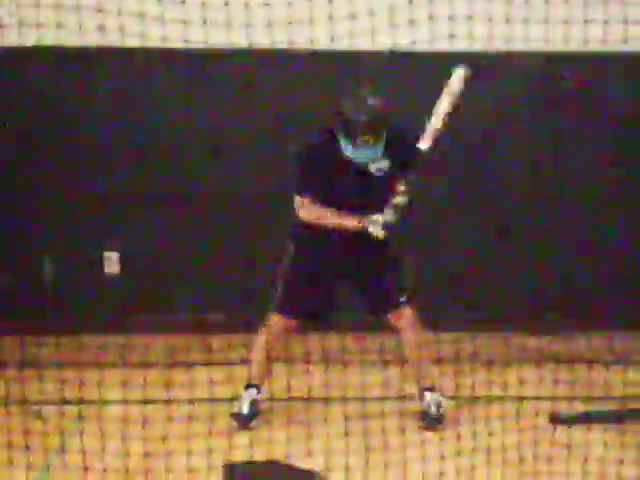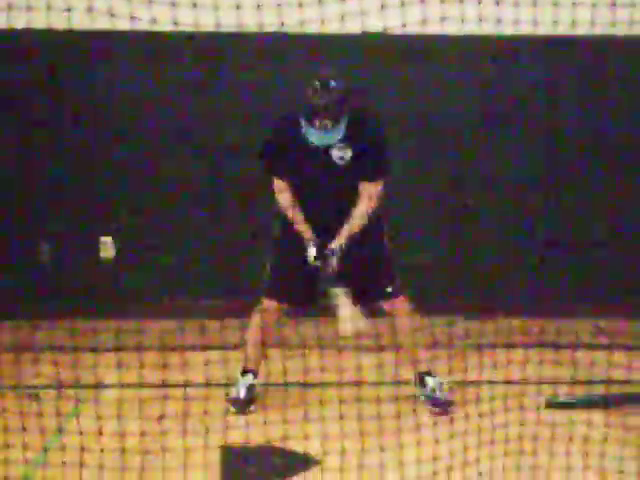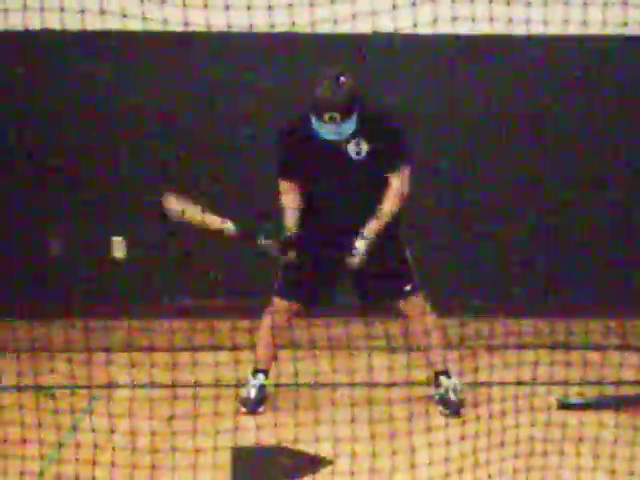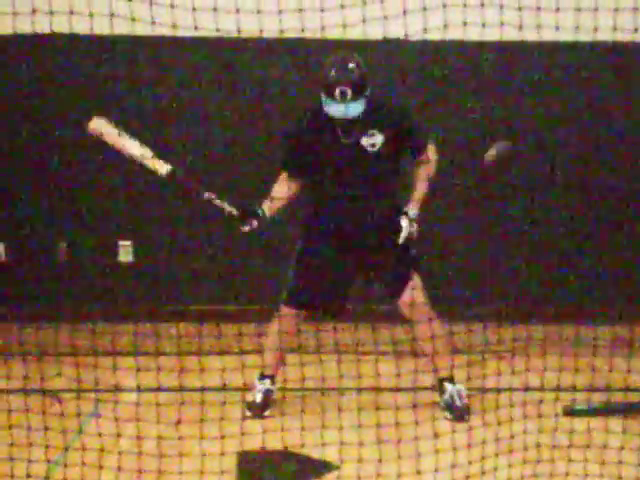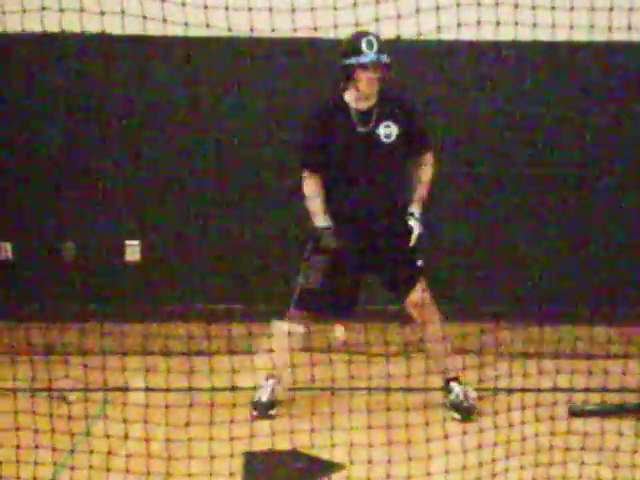
dt=0.4s
person 1, frame 1
left shoulder: (396, 142)
right shoulder: (318, 148)
left elbow: (405, 171)
right elbow: (305, 208)
left wrist: (399, 195)
right wrist: (361, 222)
left hip: (373, 243)
right hip: (318, 243)
left knee: (405, 315)
right knee: (279, 320)
left ankle: (428, 394)
right ankle: (251, 394)
person 1, frame 2
left shoulder: (367, 129)
right shoulder: (285, 130)
left elbow: (370, 197)
right elbow: (282, 187)
left wrist: (339, 245)
right wrist: (309, 238)
left hip: (358, 229)
right hip: (302, 228)
left knee: (396, 301)
right knee: (271, 304)
left ankle: (426, 378)
right ankle: (248, 379)
person 1, frame 3
left shoulder: (380, 125)
right shoulder: (296, 132)
left elbow: (398, 183)
right elbow: (290, 185)
left wrist: (368, 235)
right wrist: (291, 231)
left hip: (374, 229)
right hip: (317, 229)
left knee: (413, 301)
right knee: (282, 304)
left ankle: (443, 379)
right ankle: (259, 380)
person 1, frame 4
left shoulder: (391, 117)
right shoulder: (308, 127)
left elbow: (427, 157)
right elbow: (291, 178)
left wrist: (412, 209)
right wrist: (264, 211)
left hip: (385, 229)
right hip: (327, 233)
left knee: (415, 302)
right knee: (291, 309)
left ankle: (447, 384)
right ankle: (266, 384)
person 1, frame 5
left shoulder: (402, 111)
right shoulder: (325, 118)
left elbow: (424, 161)
right elbow: (310, 178)
left wrist: (415, 209)
right wrist: (323, 225)
left hip: (393, 228)
right hip: (340, 231)
left knee: (421, 302)
right knee: (303, 308)
left ankle: (453, 384)
right ankle: (273, 383)
